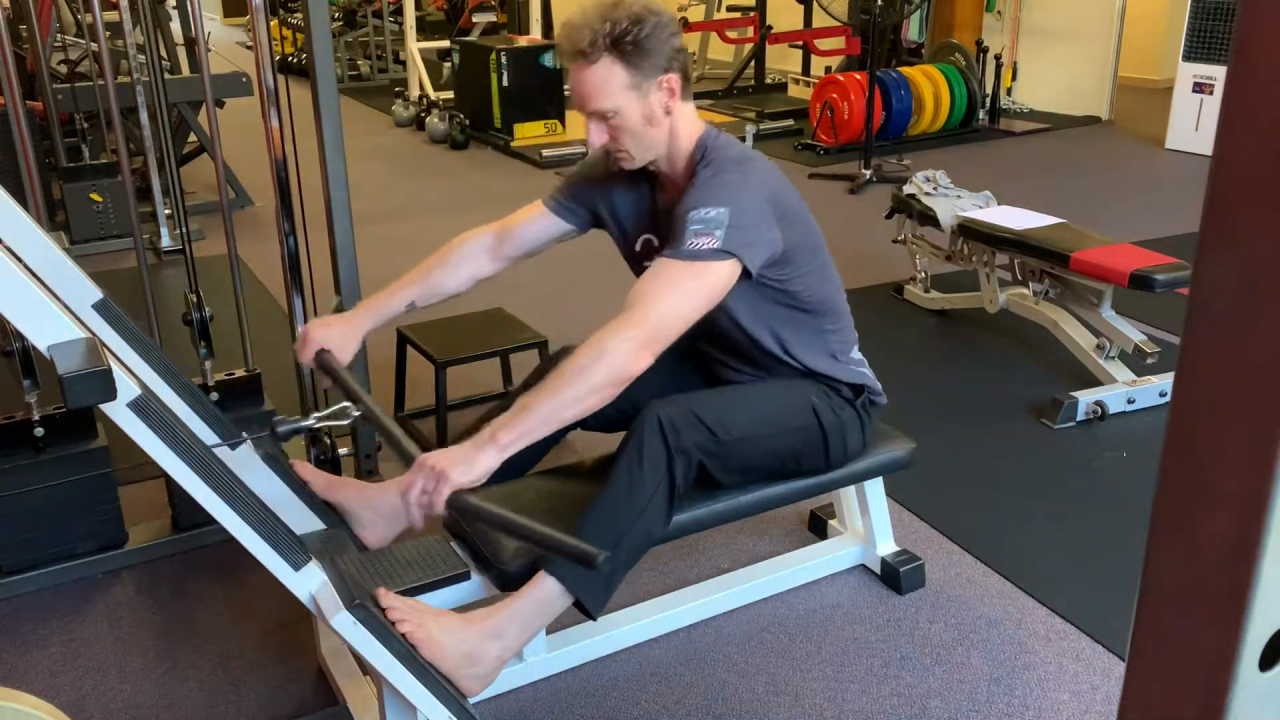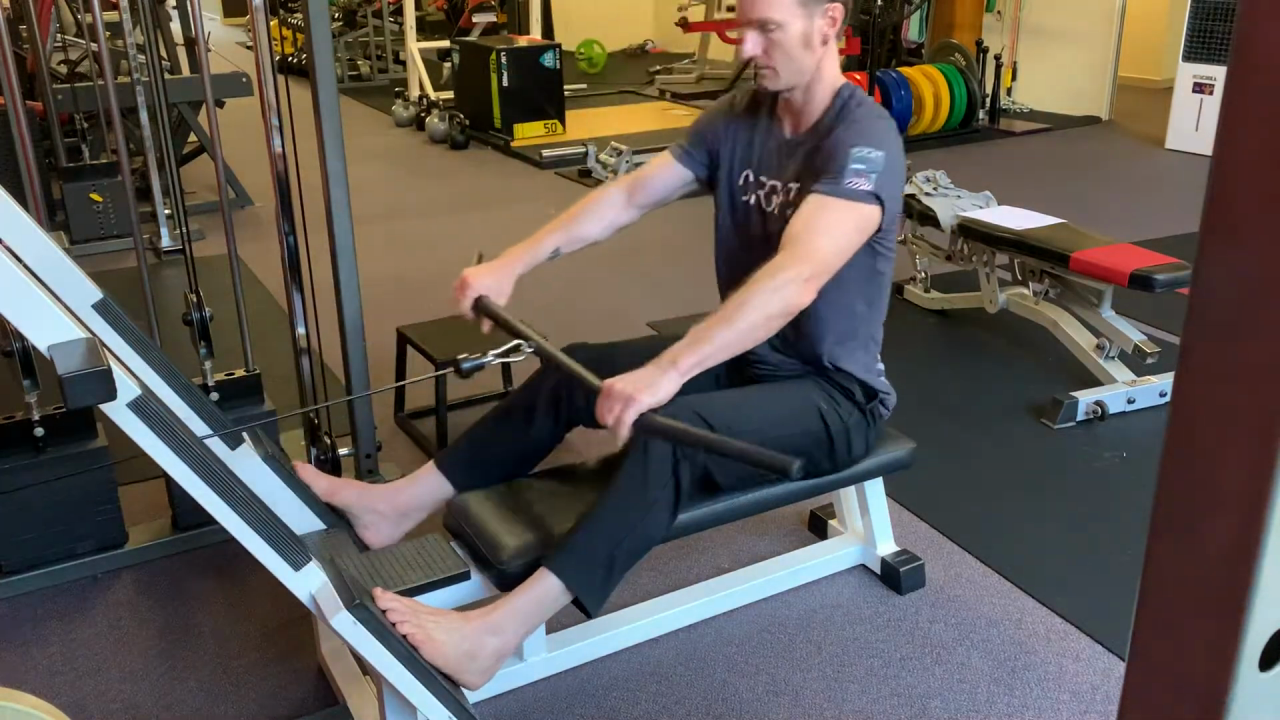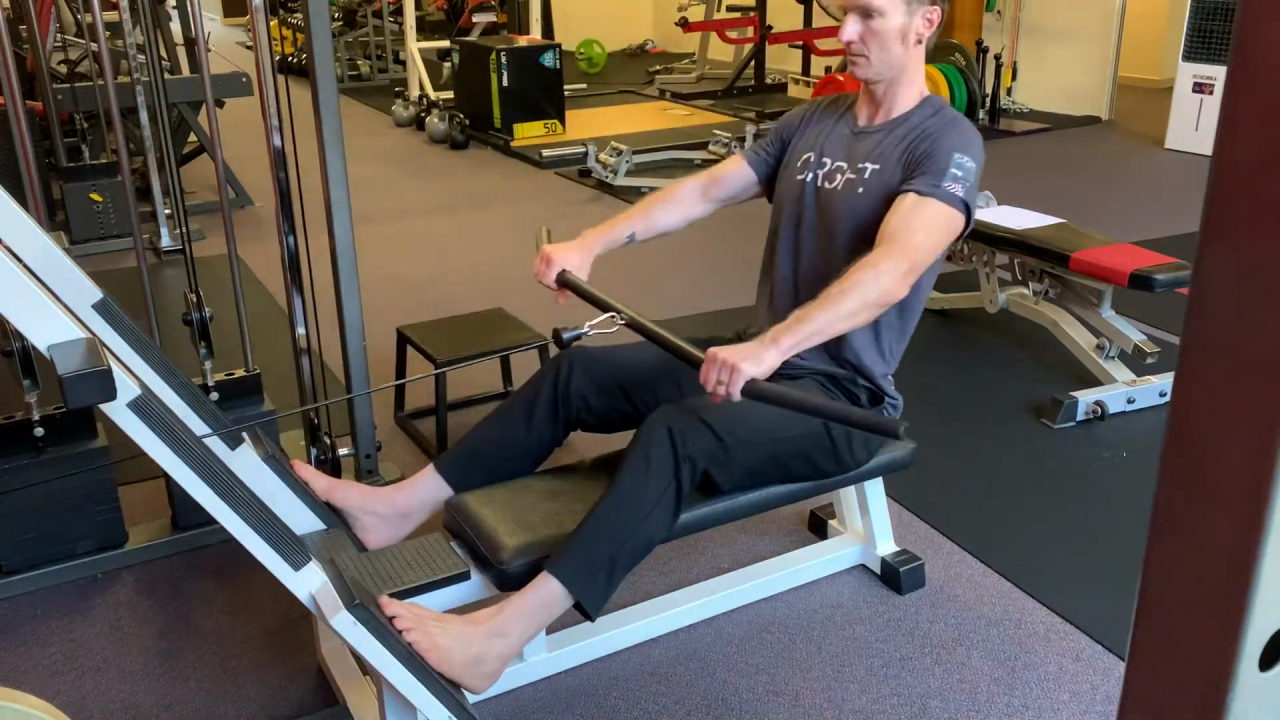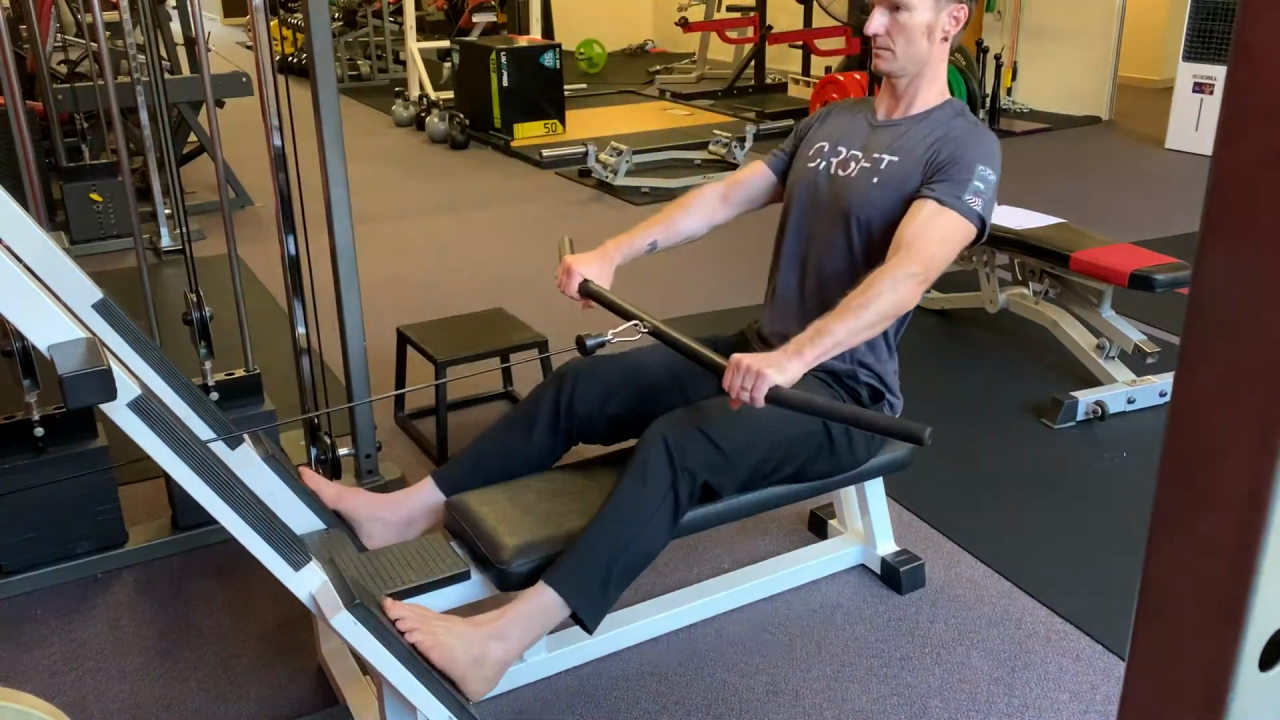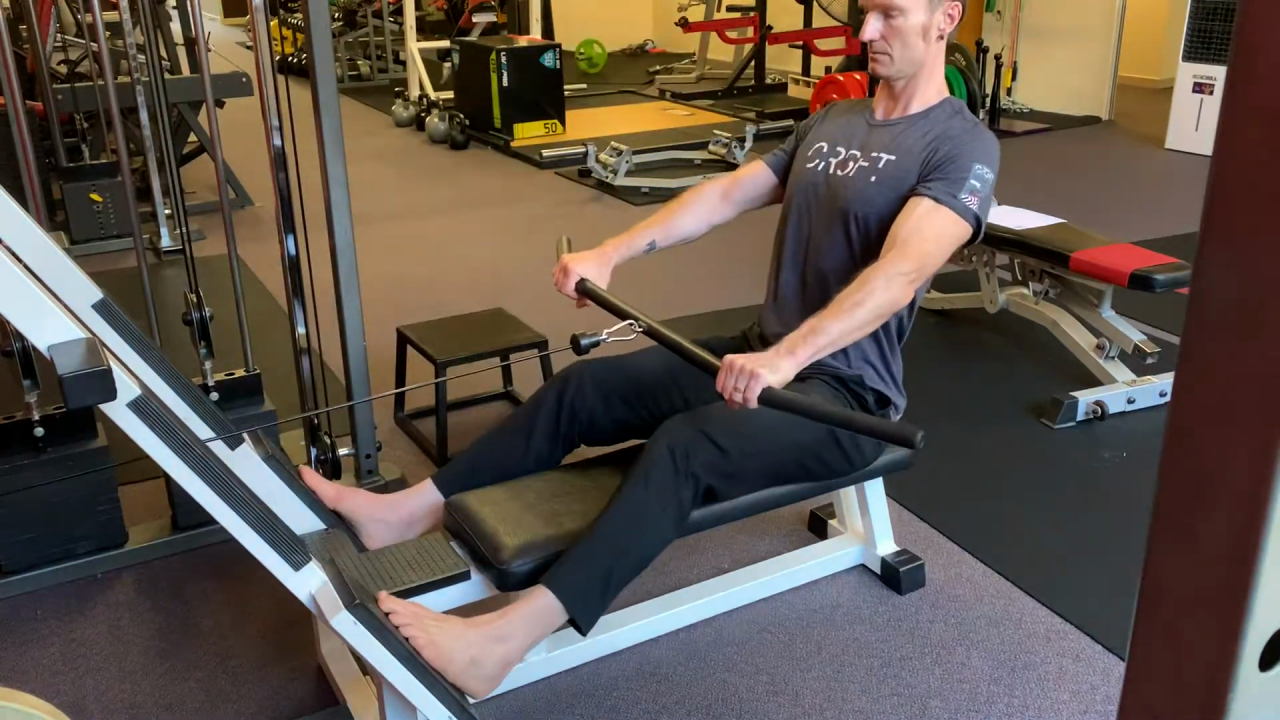
dt=0.4s
person 1, frame 1
left shoulder: (732, 191)
right shoulder: (621, 171)
left elbow: (633, 344)
right elbow: (494, 245)
left wrist: (483, 451)
right wrist: (359, 319)
left hip: (823, 399)
right hip: (725, 365)
left knee: (669, 425)
right knee: (569, 378)
left ankle: (497, 636)
right ankle: (395, 503)
person 1, frame 2
left shoulder: (862, 139)
right shoulder: (740, 116)
left elbow: (794, 280)
right elbow: (629, 195)
left wrist: (663, 375)
right wrist: (510, 265)
left hip: (833, 395)
right hip: (745, 359)
left knee: (675, 429)
right knee: (573, 372)
left ankle: (496, 633)
right ankle: (399, 504)
person 1, frame 3
left shoulder: (944, 143)
right shoulder: (814, 121)
left elbow: (889, 272)
right elbow: (704, 191)
left wrist: (766, 348)
right wrist: (589, 245)
left hip: (844, 396)
right hip: (771, 357)
left knee: (678, 432)
right knee: (578, 373)
left ankle: (500, 636)
right ankle: (402, 506)
person 1, frame 4
left shoulder: (962, 148)
right shoulder: (832, 120)
left elbow: (903, 278)
right elbow: (726, 196)
left wrist: (791, 360)
right wrist: (611, 255)
left hip: (843, 389)
right hip: (760, 353)
left knee: (678, 443)
right knee: (579, 387)
left ankle: (502, 640)
right ankle: (405, 511)
person 1, frame 5
left shoulder: (961, 146)
right shoulder: (832, 121)
left elbow: (897, 275)
right elbow: (726, 195)
left wrist: (784, 360)
right wrist: (609, 254)
left hip: (846, 393)
right hip: (762, 353)
left knee: (684, 446)
right knee: (581, 389)
left ankle: (503, 640)
right ankle: (406, 512)
